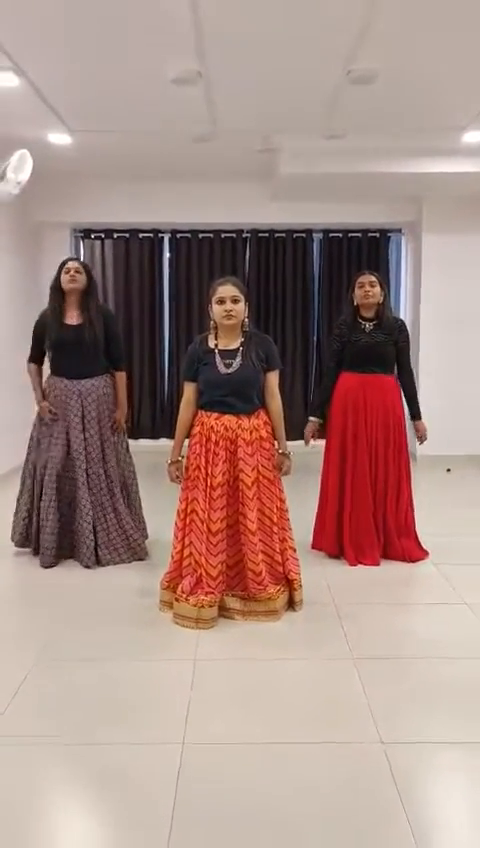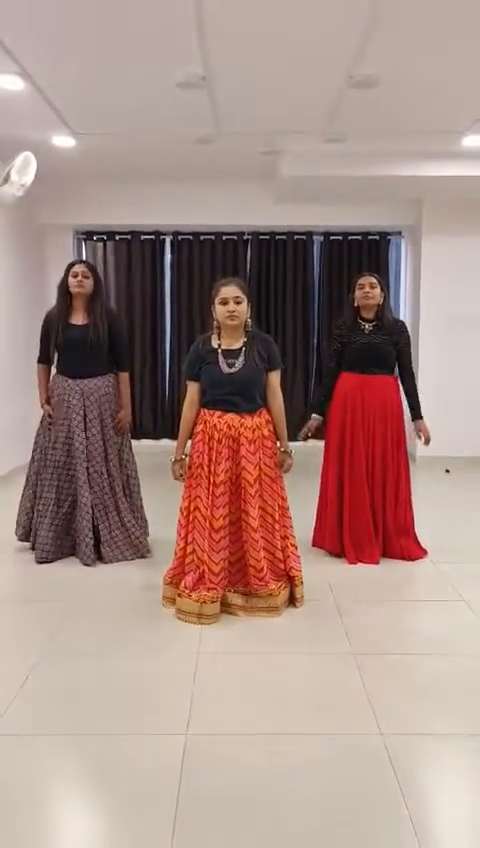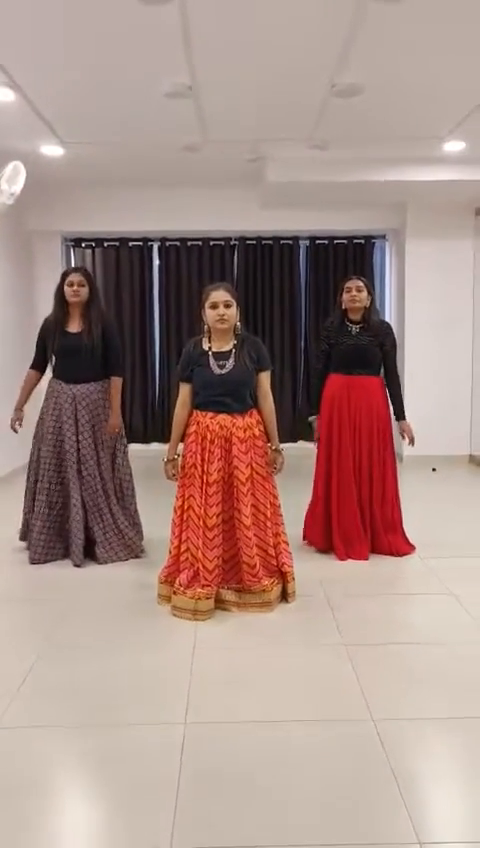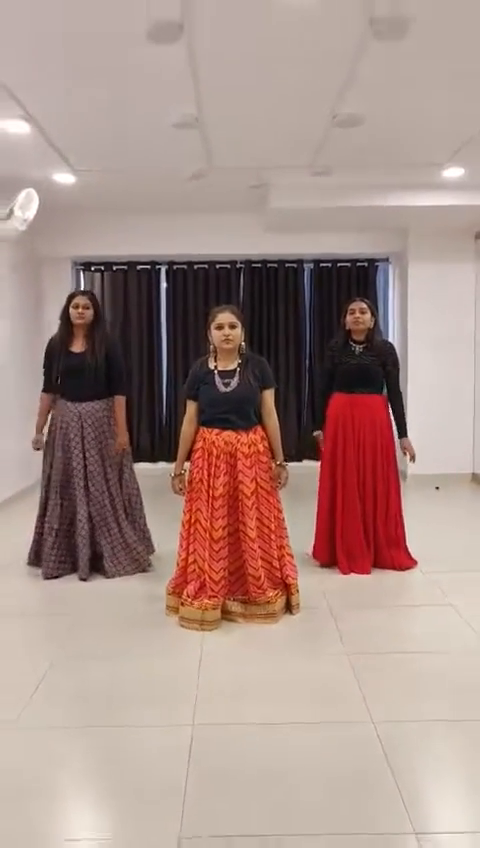
dt=0.3s
person 1, frame 1
left shoulder: (262, 345)
right shoulder: (198, 349)
left elbow: (273, 398)
right elbow: (188, 403)
left wrist: (283, 447)
right wrist: (175, 454)
left hip: (254, 440)
right hip: (210, 441)
left knee: (254, 517)
right knee: (208, 518)
left ankle: (255, 587)
right ankle: (205, 589)
person 1, frame 2
left shoulder: (264, 345)
right shoulder: (201, 348)
left elbow: (275, 397)
right elbow: (191, 402)
left wrist: (284, 445)
right wrist: (179, 452)
left hip: (256, 439)
right hip: (212, 440)
left knee: (256, 515)
right knee: (211, 516)
left ankle: (258, 584)
right ankle: (206, 586)
person 1, frame 3
left shoulder: (253, 347)
right shoulder: (193, 351)
left elbow: (265, 397)
right elbow: (183, 403)
left wrist: (275, 444)
right wrist: (171, 452)
left hip: (247, 438)
right hip: (204, 439)
left knee: (249, 512)
right knee: (204, 513)
left ankle: (250, 580)
right ankle: (201, 582)
person 1, frame 4
left shoulder: (258, 366)
right shoulder: (199, 370)
left elbow: (269, 415)
right elbow: (190, 420)
left wrist: (279, 460)
right wrist: (178, 467)
left hip: (251, 454)
right hip: (210, 455)
left knee: (253, 525)
right knee: (210, 527)
left ankle: (256, 592)
right ankle: (208, 594)
person 2, frame 1
left shoulder: (102, 316)
right shoulder: (47, 319)
left elbow: (118, 363)
right elbow: (34, 362)
left wrist: (122, 405)
right wrist: (39, 398)
left hip: (98, 398)
right hip: (61, 399)
left knee: (101, 470)
right knee: (56, 472)
left ankle: (107, 539)
right ankle: (56, 539)
person 2, frame 2
left shoulder: (107, 317)
right shoulder: (54, 318)
left elbow: (122, 364)
right elbow: (44, 362)
left wrist: (126, 406)
right wrist: (43, 399)
left hip: (101, 397)
right hip: (64, 398)
left knee: (103, 470)
right knee: (60, 470)
left ankle: (111, 536)
right ankle: (58, 537)
person 2, frame 3
left shoulder: (102, 324)
right shoulder: (51, 324)
left elbow: (116, 371)
right elbow: (37, 366)
left wrist: (115, 412)
right wrist: (19, 406)
left hip: (94, 402)
right hip: (59, 402)
left knee: (98, 472)
right knee: (56, 472)
left ankle: (107, 537)
right ankle: (53, 538)
person 2, frame 4
left shoulder: (105, 345)
right shoulder: (56, 345)
left elbow: (119, 390)
right elbow: (49, 389)
left wrist: (122, 429)
right wrist: (39, 428)
left hip: (100, 420)
right hip: (65, 421)
left knee: (105, 489)
right knee: (65, 489)
left ankle: (115, 553)
right ankle: (63, 553)
person 3, frame 1
left shoulder: (396, 327)
right shoulder: (343, 327)
left elbow: (405, 372)
right elbow: (331, 372)
left wrist: (416, 416)
right wrist: (315, 414)
left hip: (385, 404)
right hip: (348, 402)
left knee: (387, 473)
right knee: (349, 472)
left ankle: (391, 540)
right ankle: (350, 540)
person 3, frame 2
left shoulder: (397, 328)
right shoulder: (343, 328)
left elbow: (406, 373)
right elbow: (331, 371)
left wrist: (417, 416)
right wrist: (318, 413)
left hip: (384, 404)
right hip: (348, 402)
left knee: (386, 472)
right knee: (349, 472)
left ankle: (392, 539)
right ankle: (349, 538)
person 3, frame 3
left shoulder: (382, 329)
right shoulder: (331, 329)
left elbow: (392, 374)
right elbow: (321, 372)
left wrist: (401, 417)
right wrist: (317, 413)
left hip: (372, 403)
right hip: (337, 402)
left knee: (375, 470)
right knee: (338, 469)
left ankle: (381, 535)
right ankle: (340, 535)
person 3, frame 4
left shoulder: (385, 349)
right shoulder: (335, 349)
left elbow: (394, 392)
right elbow: (325, 390)
left wrist: (403, 434)
right wrist: (320, 428)
left hip: (375, 421)
right hip: (341, 420)
left knee: (378, 486)
right knee: (342, 486)
left ankle: (384, 551)
right ankle: (344, 550)
